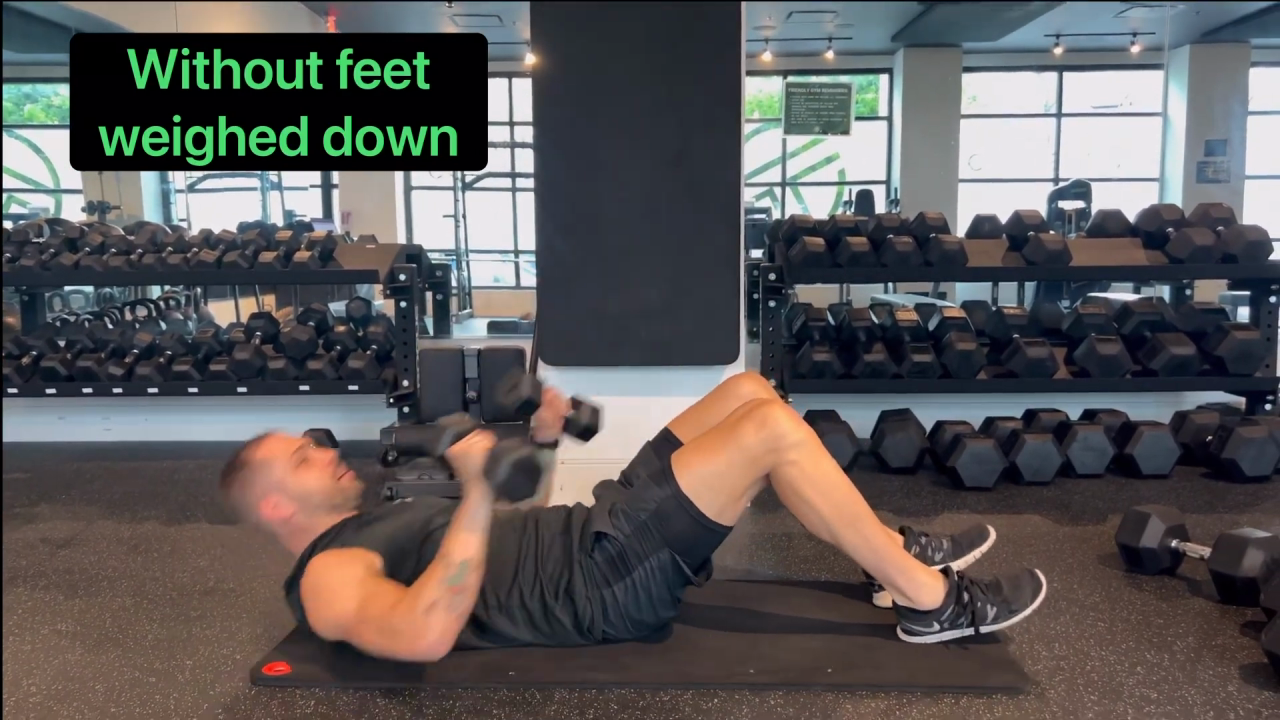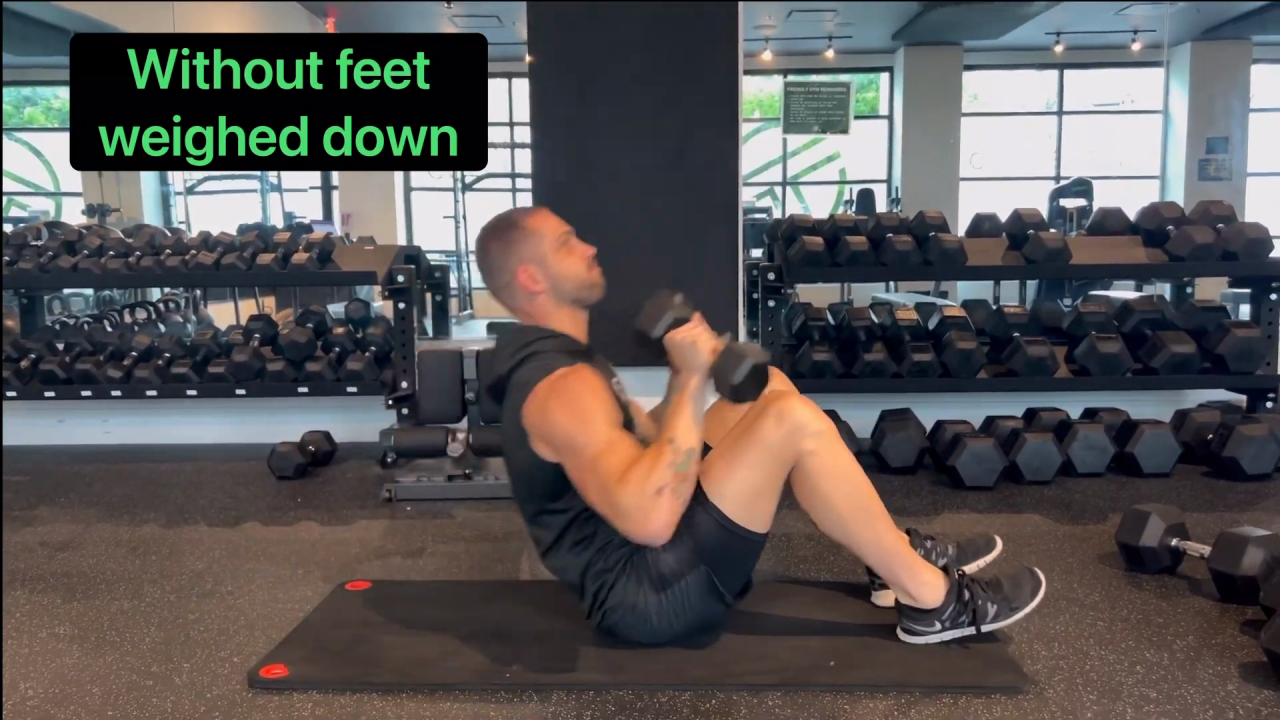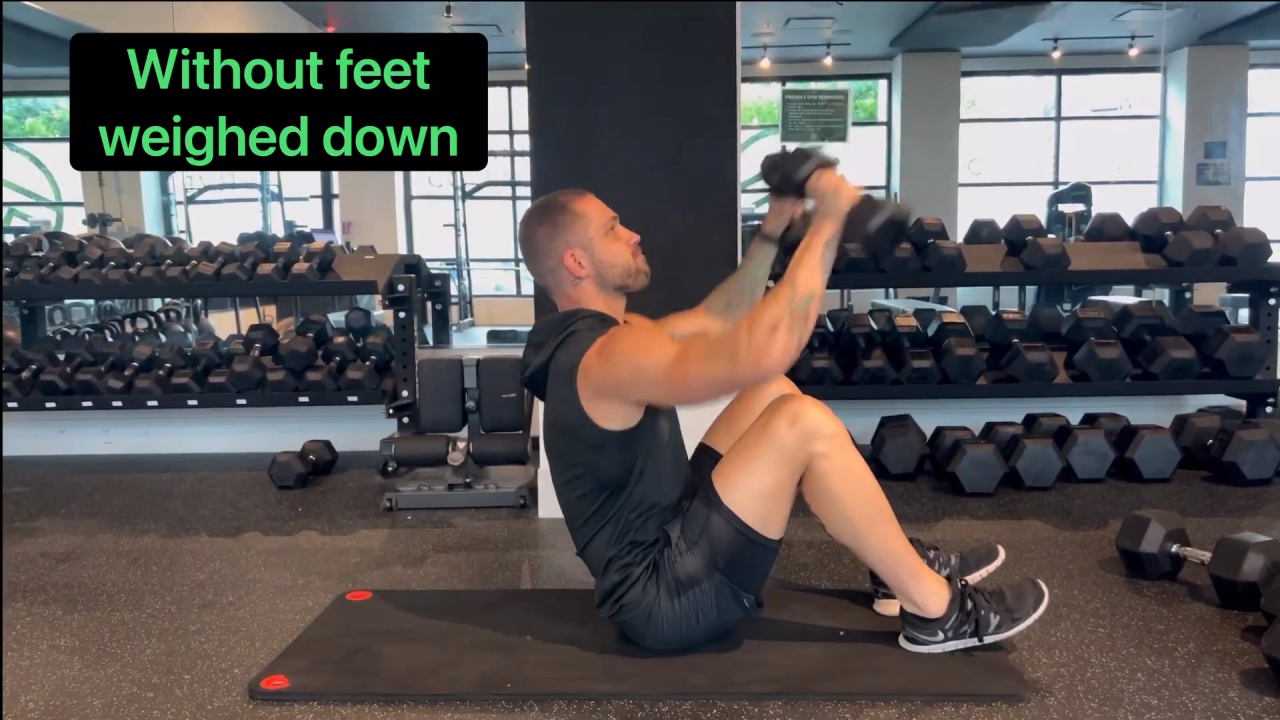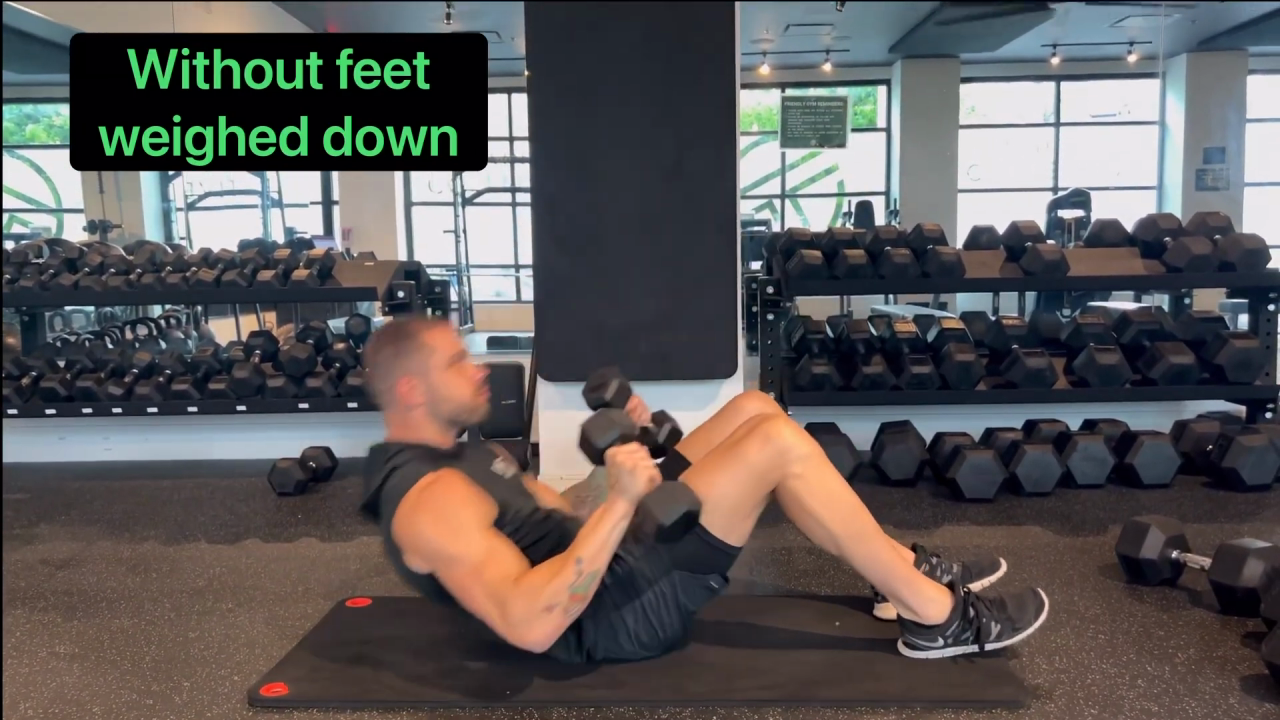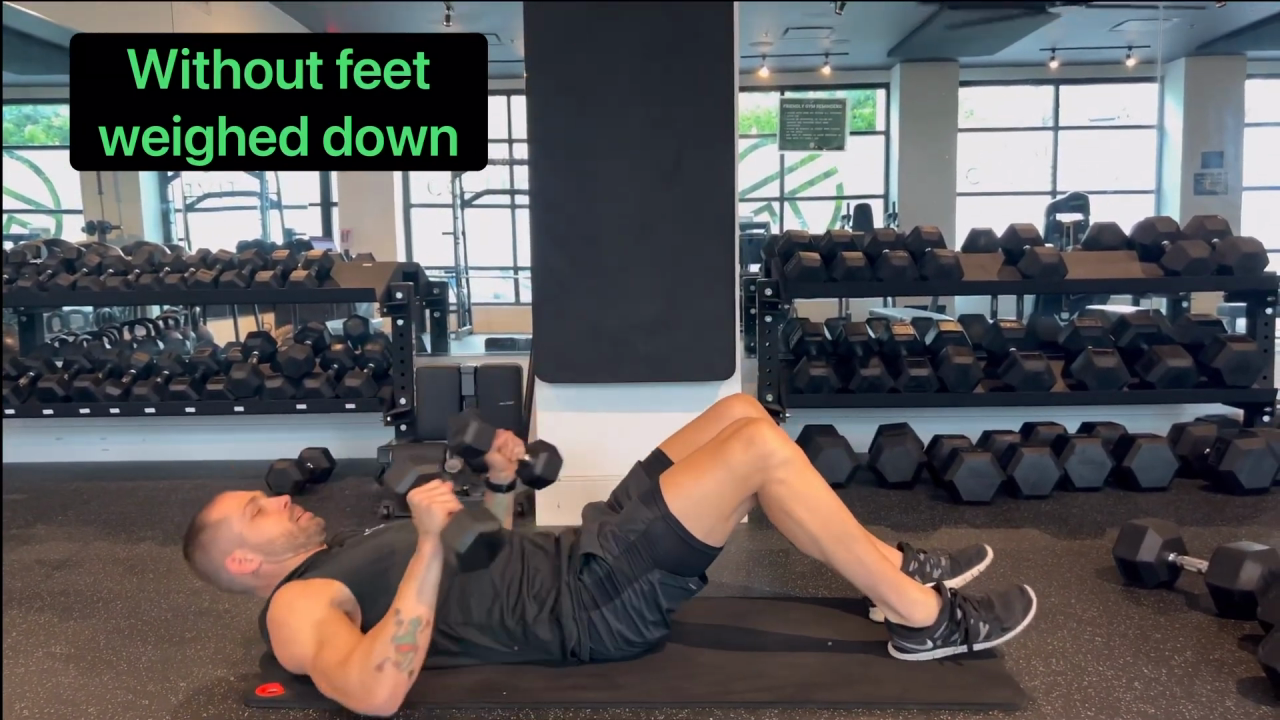
dt=0.5s
person 1, frame 1
left shoulder: (372, 524)
right shoulder: (332, 578)
right elbow: (427, 634)
left wrist: (535, 443)
right wrist: (474, 493)
left hip: (597, 532)
right hip: (606, 585)
left knee: (749, 390)
right knee: (773, 428)
left ankle: (895, 550)
right ankle: (930, 599)
person 1, frame 2
left shoulder: (560, 361)
right shoulder: (558, 388)
left elbow: (647, 437)
right elbow: (650, 517)
left wrist: (689, 368)
right wrist: (694, 374)
left hip: (647, 567)
right hip: (647, 596)
left knee: (769, 390)
right knee: (793, 422)
left ankle: (900, 557)
right ankle: (934, 603)
person 1, frame 3
left shoulder: (601, 334)
right shoulder: (611, 355)
left elbow: (718, 321)
right elbow: (763, 352)
left wrist: (772, 231)
right wrist: (828, 222)
left hip: (670, 547)
right hip: (664, 595)
left knee: (776, 397)
right knee: (805, 423)
left ankle: (901, 566)
right ankle: (935, 612)
person 1, frame 4
left shoulder: (453, 458)
right shoulder: (430, 504)
right elbow: (535, 624)
left wrist: (616, 443)
right wrist: (626, 495)
left hip: (618, 562)
right hip: (625, 611)
left knee: (756, 411)
right knee: (775, 441)
left ankle: (906, 571)
right ankle: (935, 615)
person 1, frame 5
left shoulder: (345, 558)
right shoulder: (299, 606)
left wrist: (496, 484)
right wrist: (430, 542)
left hip: (578, 552)
right hip: (596, 603)
left knee: (741, 411)
right knee: (763, 448)
left ankle: (895, 567)
right ankle: (926, 617)
